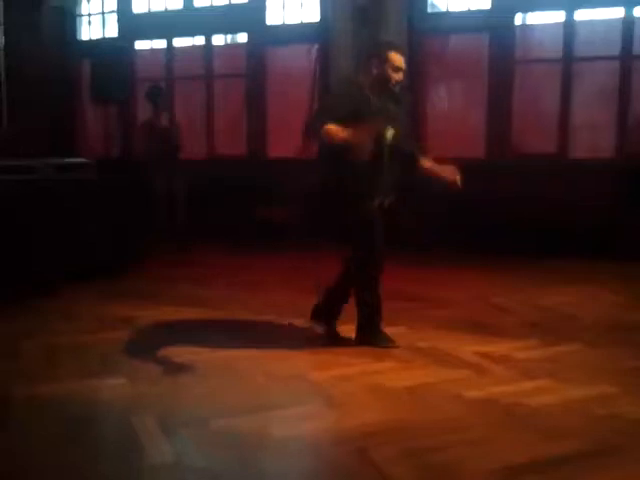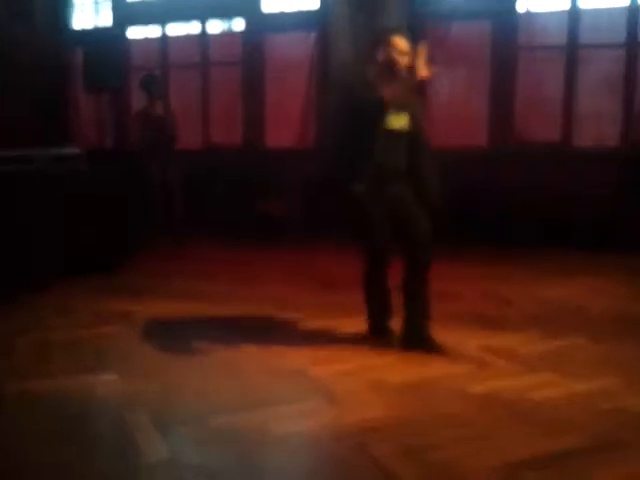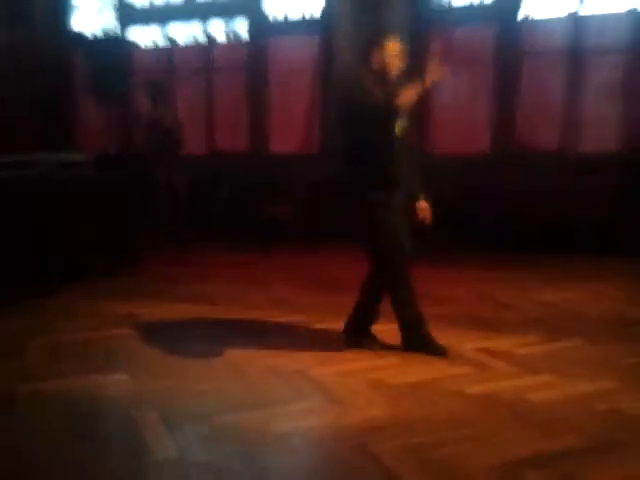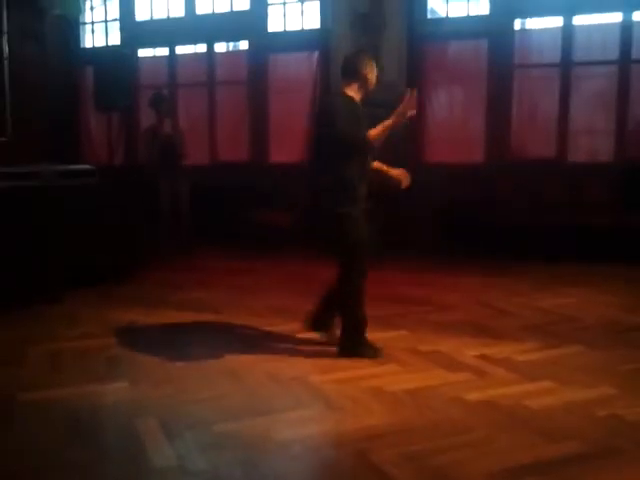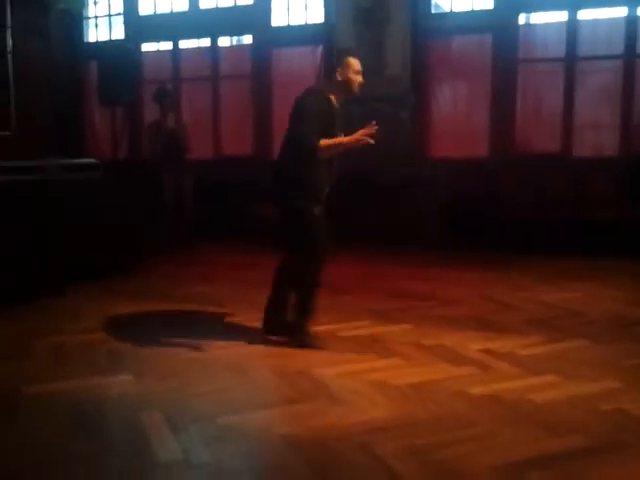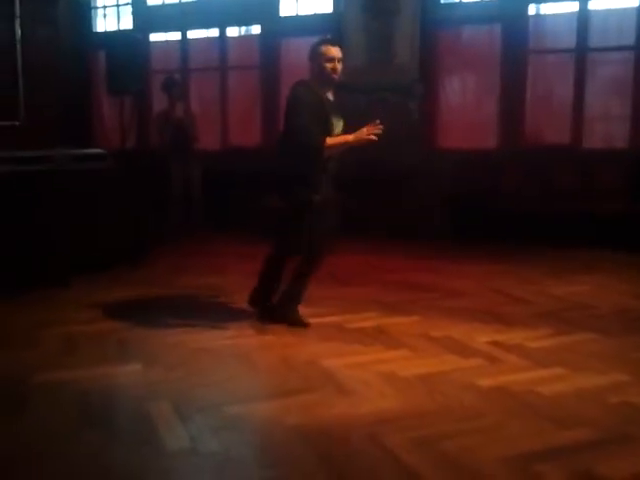
dt=0.3s
person 1, frame 1
left shoulder: (390, 105)
right shoulder: (352, 94)
left elbow: (403, 152)
right elbow: (317, 125)
left wrist: (435, 169)
right wrist: (350, 136)
left hip: (376, 193)
right hip: (360, 192)
left knee: (366, 258)
right knee: (371, 259)
left ankle: (326, 310)
right ankle: (369, 329)
person 1, frame 2
left shoulder: (410, 98)
right shoulder: (364, 91)
left elbow: (418, 152)
right elbow: (378, 106)
left wrist: (427, 194)
right wrist: (412, 82)
left hip: (402, 188)
right hip: (370, 188)
left knee: (420, 252)
right knee: (378, 256)
left ankle: (416, 331)
right ankle: (379, 323)
person 1, frame 3
left shoulder: (390, 95)
right shoulder: (361, 96)
right elbow: (391, 111)
left wrist: (417, 196)
right wrist: (422, 84)
left hip: (396, 193)
right hip: (377, 194)
left knee: (396, 261)
right knee: (392, 262)
left ankle: (414, 334)
right ankle: (358, 328)
person 1, frame 4
left shoulder: (347, 107)
right shoulder: (338, 106)
right elbow: (359, 143)
left wrist: (387, 170)
right wrist: (395, 120)
left hip: (348, 200)
right hip: (339, 202)
left knee: (354, 265)
right knee: (354, 267)
left ankle: (323, 317)
right ankle: (352, 339)
person 1, frame 5
left shoulder: (328, 106)
right shoulder: (312, 102)
right elbow: (306, 148)
right wrist: (350, 141)
left hip: (310, 194)
right hip: (300, 194)
left knee: (298, 258)
right knee: (309, 259)
left ankle: (277, 319)
right ankle: (297, 323)
person 1, frame 6
left shoulder: (329, 98)
right shoulder: (302, 96)
right elbow: (312, 145)
right wrist: (354, 138)
left hip: (321, 185)
right hip: (302, 185)
left knee: (318, 246)
right knee: (289, 245)
left ankle: (288, 303)
right ankle: (262, 299)
person 2, frame 1
left shoulder: (170, 124)
right shoulder: (146, 126)
left elbow: (177, 148)
right elbow: (144, 153)
left wrist: (167, 129)
right wrist: (159, 130)
left hip: (172, 170)
right hip: (156, 172)
left knee: (176, 206)
right knee: (161, 207)
person 2, frame 2
left shoulder: (166, 112)
right shoulder: (141, 115)
left elbow: (172, 137)
right elbow: (140, 142)
left wrist: (162, 118)
right wrist: (154, 119)
left hip: (168, 160)
right hip: (151, 161)
left knee: (173, 197)
right knee: (158, 198)
left ankle: (174, 229)
right ankle: (160, 230)
person 2, frame 3
left shoulder: (171, 118)
right shoulder: (148, 121)
left elbow: (177, 143)
right elbow: (147, 147)
left wrist: (170, 125)
right wrist: (160, 127)
left hip: (173, 164)
right hip: (158, 165)
left knee: (178, 201)
right knee: (163, 203)
left ankle: (178, 234)
right ankle: (164, 234)
person 2, frame 4
left shoulder: (175, 129)
right shoulder: (149, 132)
left elbow: (181, 154)
right elbow: (149, 159)
left wrist: (171, 136)
right wrist: (162, 138)
left hip: (177, 175)
right hip: (160, 176)
left knee: (182, 211)
right knee: (166, 212)
person 2, frame 5
left shoulder: (179, 124)
right shoulder: (154, 127)
left elbow: (185, 148)
right elbow: (154, 153)
left wrist: (175, 130)
right wrist: (165, 132)
left hip: (180, 168)
right hip: (164, 170)
left knee: (185, 205)
right knee: (169, 206)
right ankle: (171, 239)
person 2, frame 6
left shoulder: (187, 114)
right shoulder: (162, 117)
left elbow: (194, 139)
right elbow: (162, 143)
left wrist: (184, 121)
right wrist: (173, 122)
left hip: (189, 158)
right hip: (172, 160)
left knee: (194, 196)
right knee: (177, 197)
